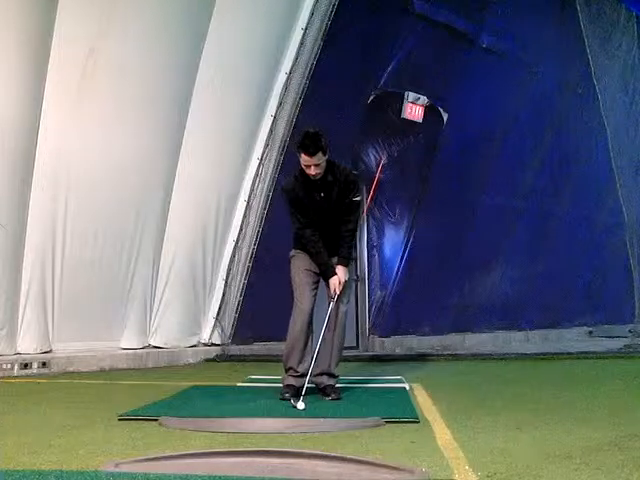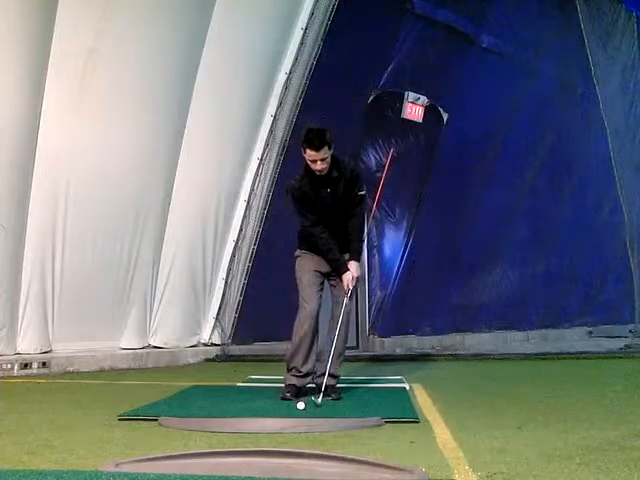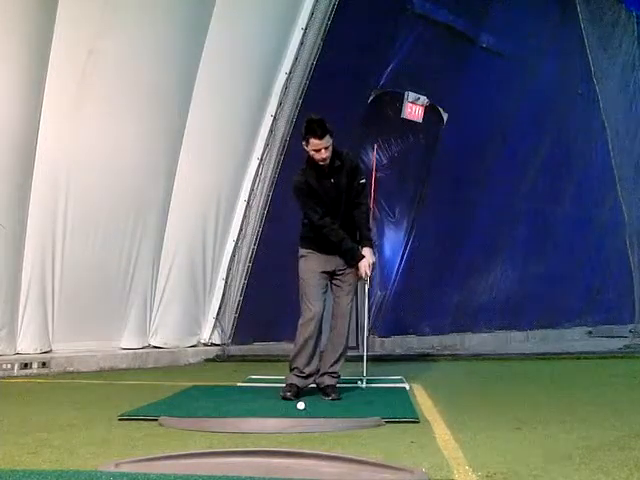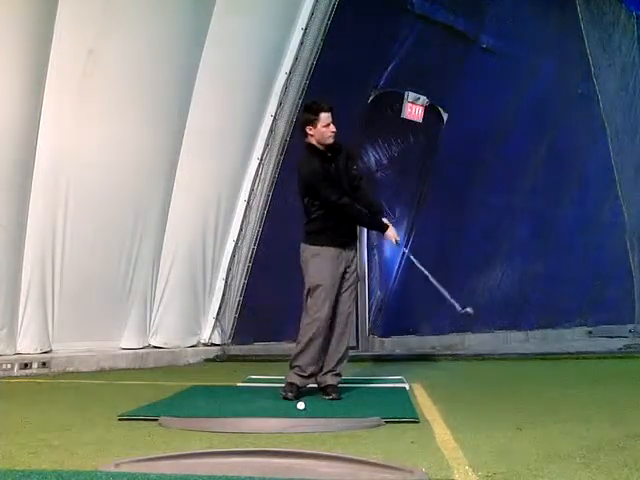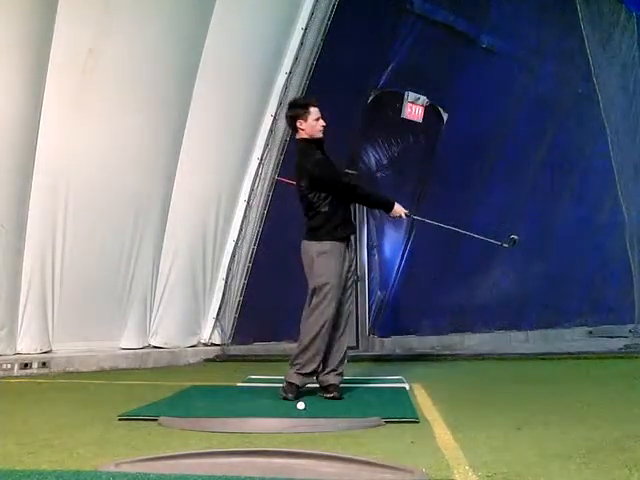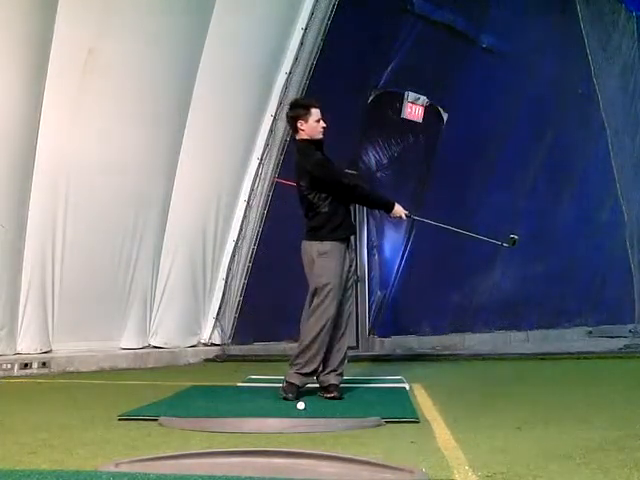
dt=0.7s
person 1, frame 1
left shoulder: (346, 179)
right shoulder: (293, 188)
left elbow: (349, 224)
right elbow: (307, 233)
left wrist: (342, 264)
right wrist: (328, 271)
left hip: (339, 254)
right hip: (306, 254)
left knee: (338, 311)
right knee: (302, 309)
left ankle: (325, 377)
right ankle: (293, 378)
person 1, frame 2
left shoulder: (350, 174)
right shoulder: (299, 187)
left elbow: (356, 218)
right elbow: (315, 231)
left wrist: (354, 260)
right wrist: (341, 268)
left hip: (345, 254)
right hip: (311, 254)
left knee: (342, 314)
right knee: (309, 311)
left ankle: (327, 377)
right ankle: (296, 378)
person 1, frame 3
left shoulder: (349, 166)
right shoulder: (303, 182)
left elbow: (360, 207)
right elbow: (324, 223)
left wrist: (366, 246)
right wrist: (357, 255)
left hip: (348, 254)
right hip: (315, 253)
left knee: (342, 315)
right knee: (312, 314)
left ankle: (327, 378)
right ankle: (297, 377)
person 1, frame 4
left shoulder: (341, 154)
right shoulder: (310, 168)
left elbow: (359, 191)
right elbow: (342, 205)
left wrist: (382, 217)
right wrist: (382, 228)
left hip: (347, 246)
right hip: (321, 249)
left knee: (343, 314)
right knee: (318, 314)
left ankle: (328, 378)
right ankle: (297, 377)
person 1, frame 5
left shoulder: (315, 154)
right shoulder: (310, 160)
left elbow: (343, 188)
right elbow: (348, 187)
left wrist: (383, 204)
right wrist: (388, 205)
left hip: (340, 242)
right hip: (323, 245)
left knee: (341, 312)
right knee: (322, 312)
left ankle: (329, 377)
right ankle: (297, 376)
person 1, frame 6
left shoulder: (314, 157)
right shoulder: (310, 160)
left elbow: (343, 189)
right elbow: (350, 187)
right wrist: (389, 206)
left hip: (339, 243)
right hip: (323, 245)
left knee: (340, 313)
right knee: (322, 313)
left ankle: (329, 378)
right ankle: (296, 378)
